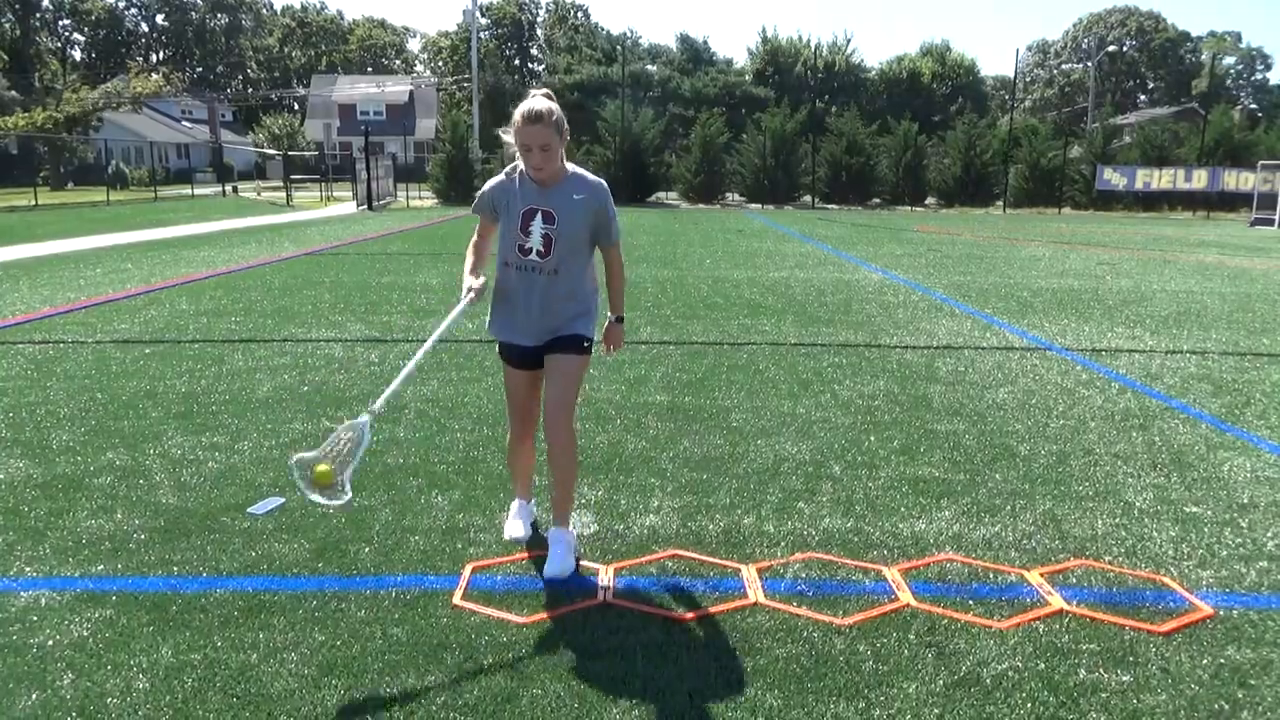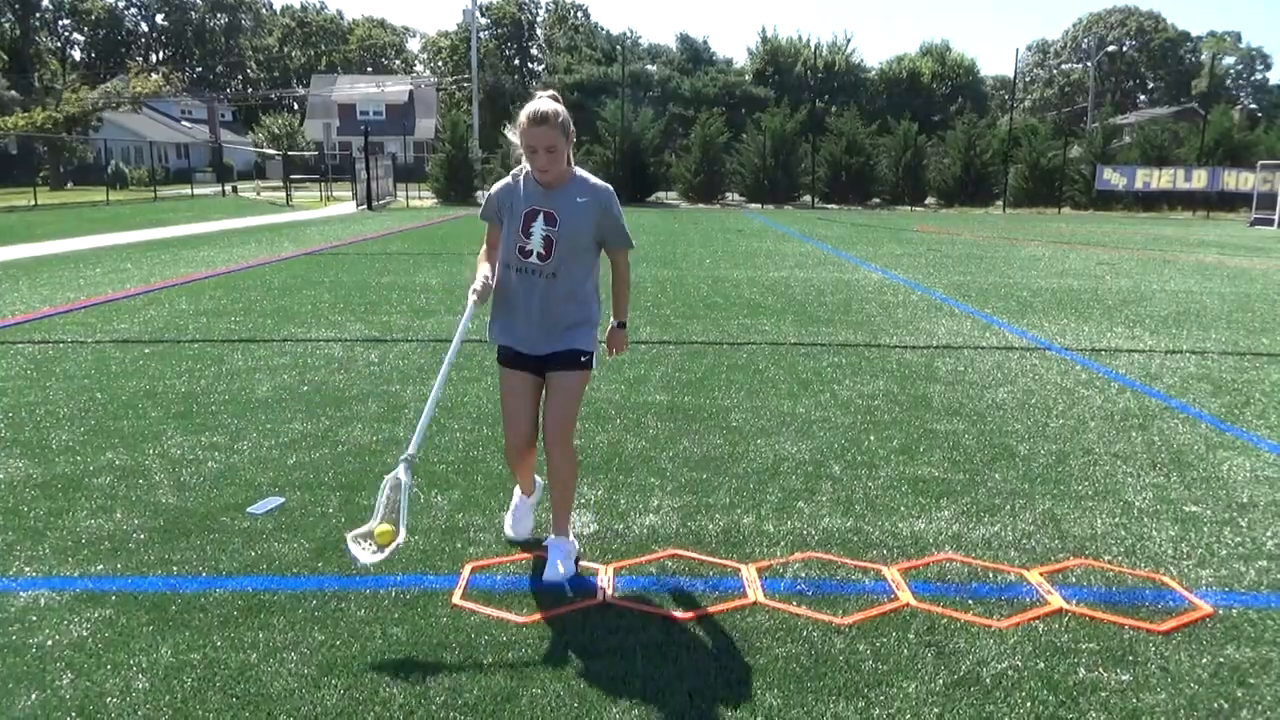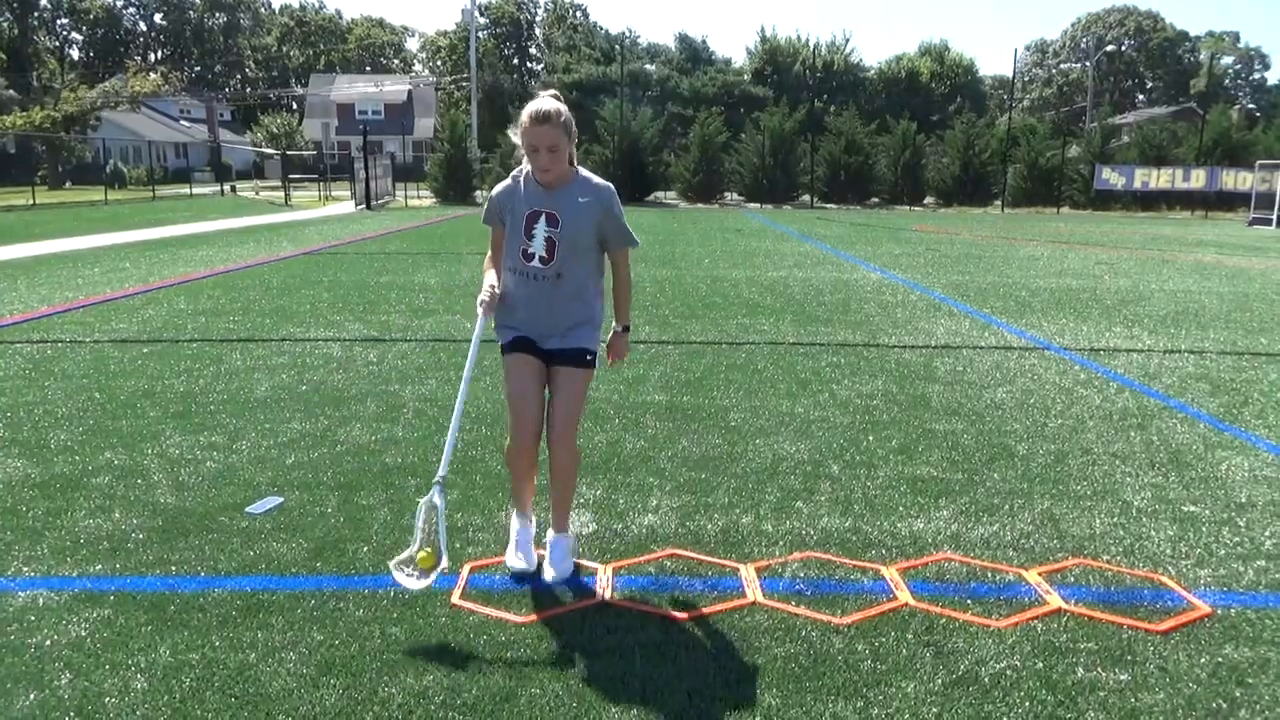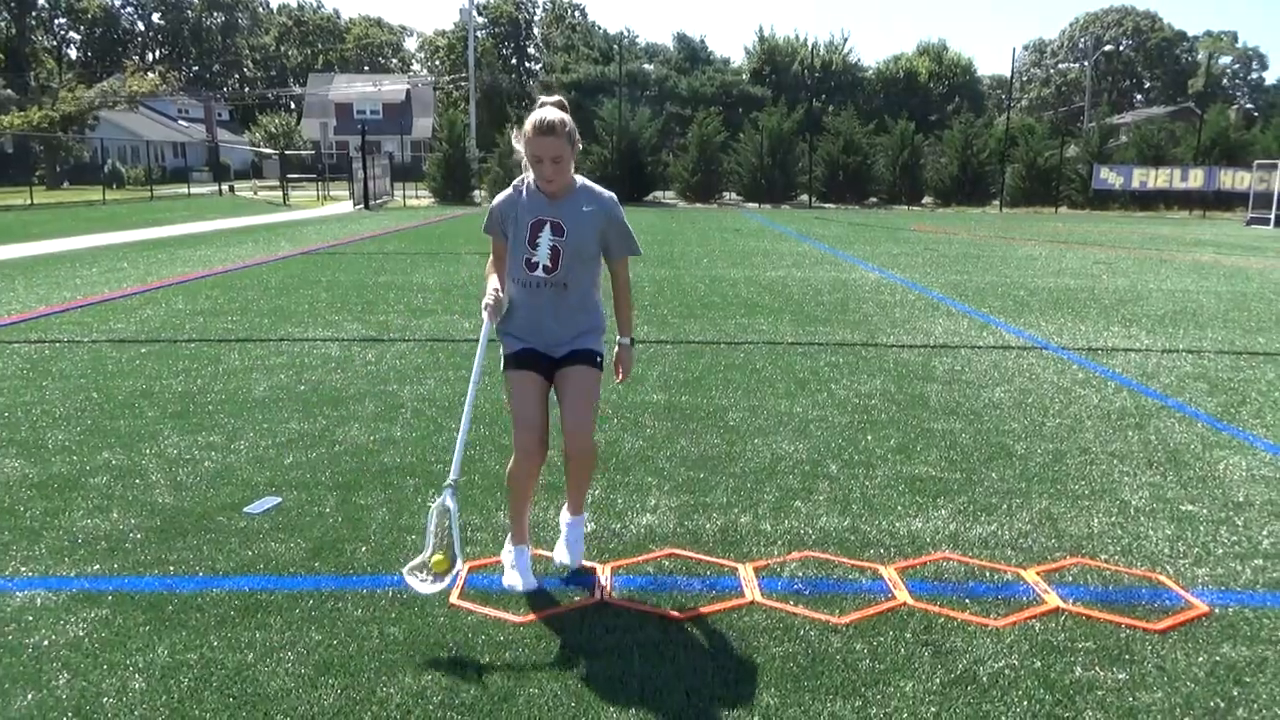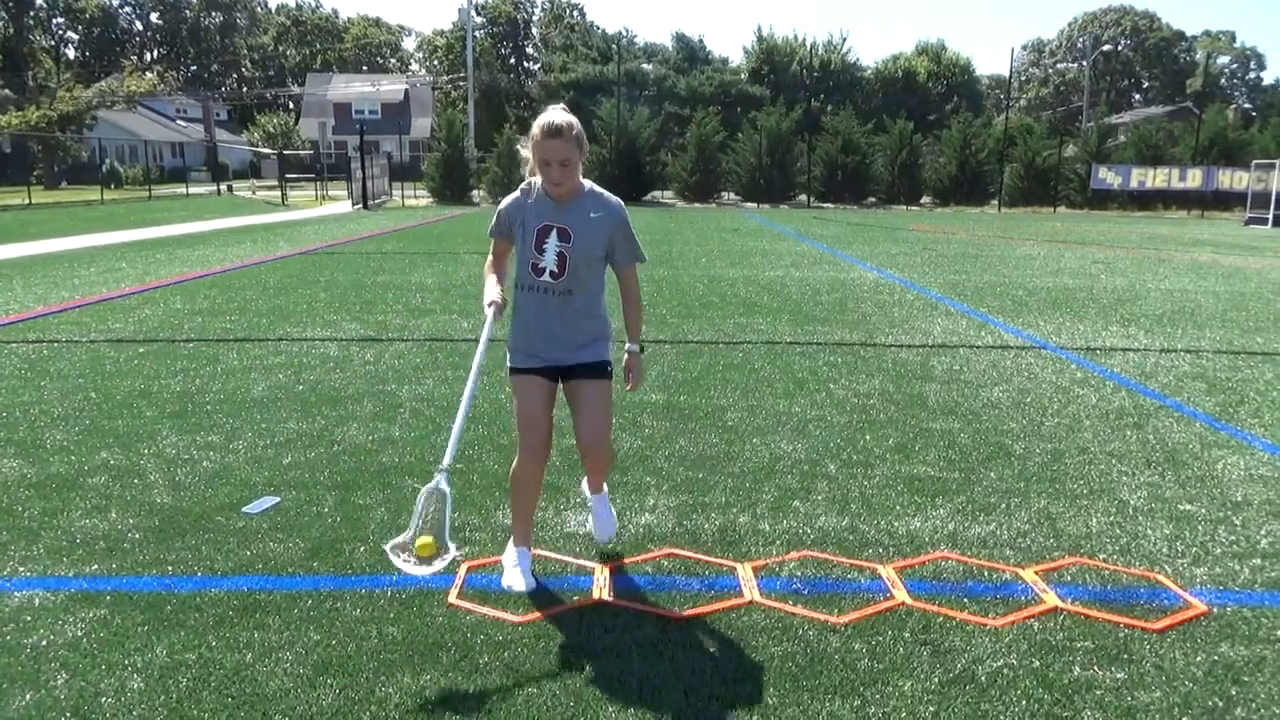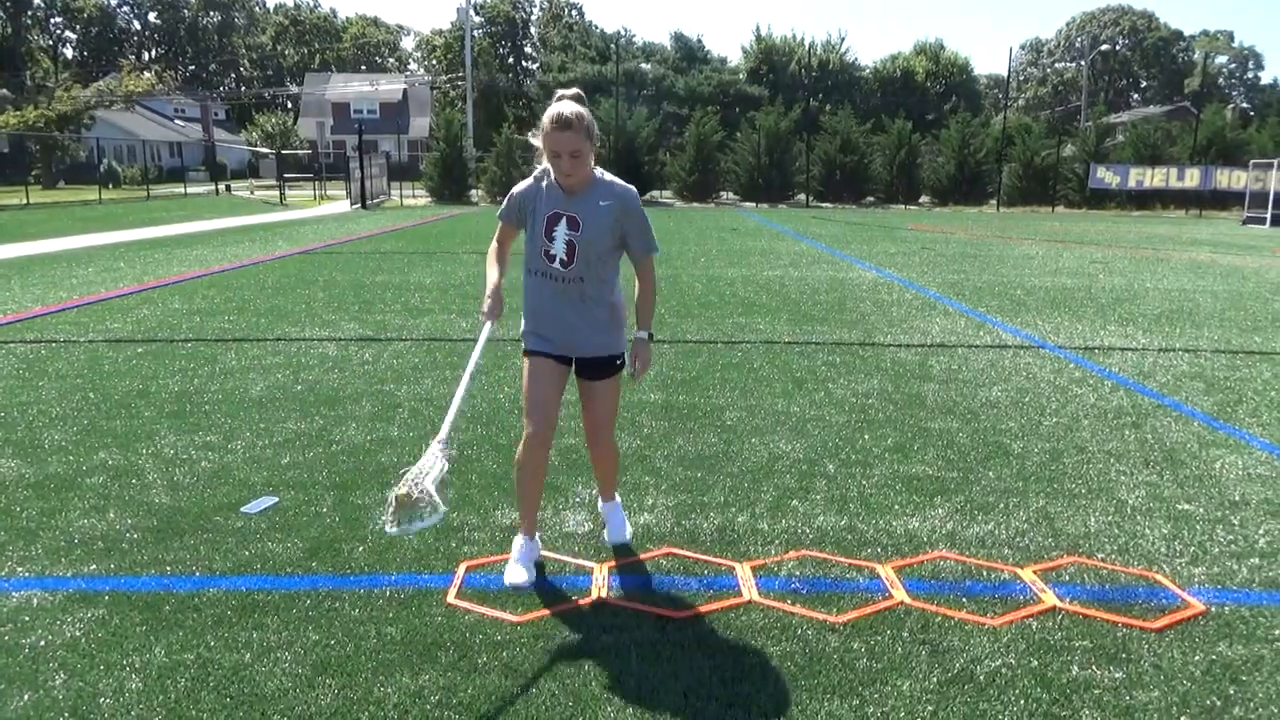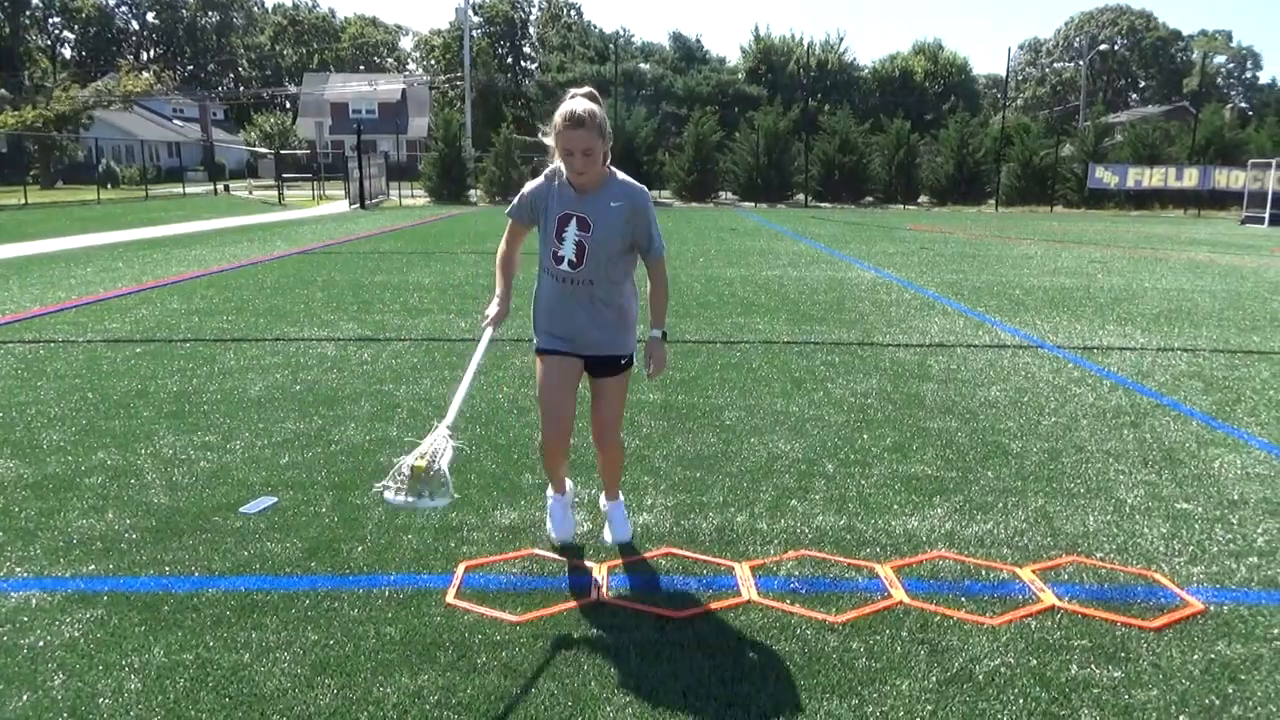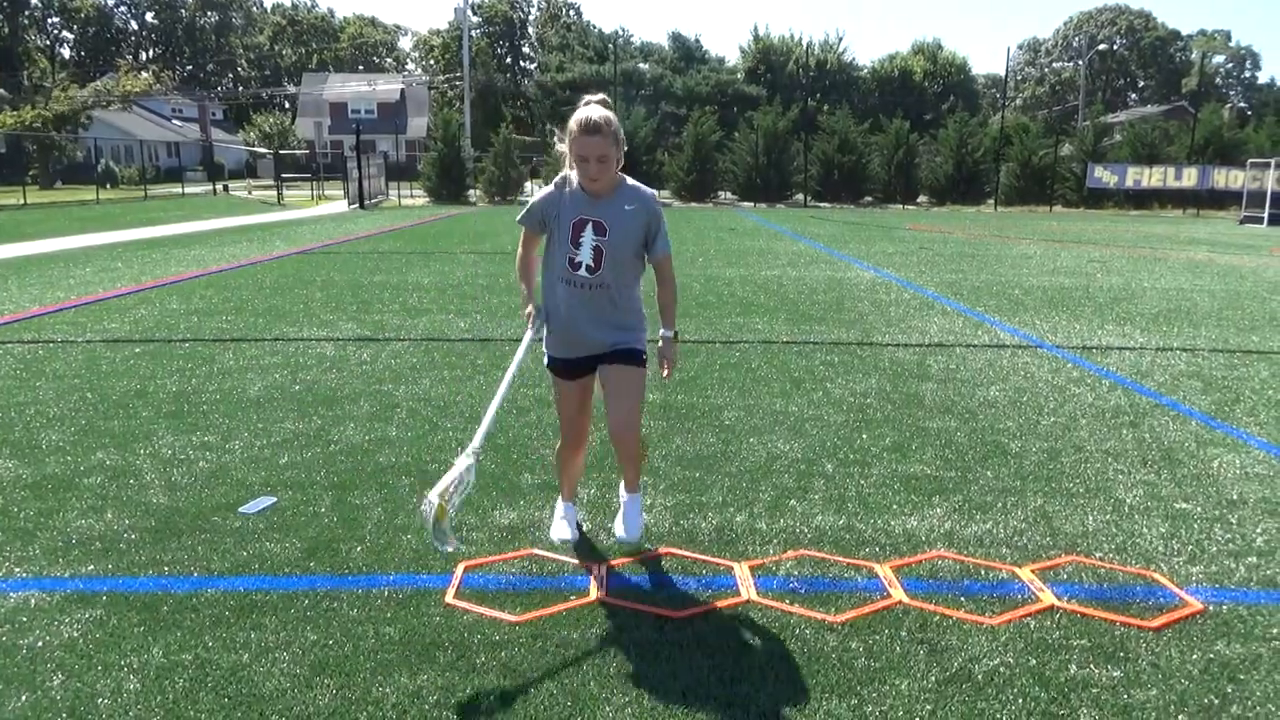
dt=0.1s
person 1, frame 1
left shoulder: (592, 192)
right shoulder: (501, 189)
left elbow: (612, 258)
right elbow: (482, 240)
left wrist: (616, 317)
right wrist: (472, 276)
left hip: (571, 324)
right hip: (515, 326)
left knee: (558, 424)
right knee: (521, 427)
left ankle: (562, 531)
right ankle: (521, 502)
person 1, frame 2
left shoulder: (597, 196)
right shoulder: (505, 193)
left elbow: (619, 263)
right elbow: (491, 249)
left wrist: (619, 323)
right wrist: (484, 277)
left hip: (573, 334)
right hip: (515, 332)
left knee: (557, 438)
right knee: (519, 439)
left ankle: (561, 537)
right ankle: (525, 490)
person 1, frame 3
left shoulder: (599, 196)
right shoulder: (507, 195)
left elbow: (620, 264)
left wrist: (622, 328)
right wrist: (490, 283)
left hip: (576, 332)
right hip: (520, 328)
left knee: (562, 434)
right knee: (524, 436)
left ankle: (560, 534)
right ankle: (521, 518)
person 1, frame 4
left shoulder: (601, 206)
right shoulder: (508, 204)
left elbow: (620, 276)
right elbow: (498, 261)
left wrist: (625, 340)
right wrist: (494, 291)
left hip: (581, 339)
right hip: (523, 340)
left knee: (579, 439)
right knee: (528, 449)
left ankle: (573, 516)
right ankle: (517, 547)
person 1, frame 5
left shoulder: (608, 211)
right shoulder: (515, 207)
left elbow: (628, 283)
right elbow: (497, 260)
left wrist: (635, 348)
right wrist: (493, 290)
left hip: (588, 347)
right hip: (530, 347)
left knee: (596, 448)
right knee: (532, 450)
left ankle: (595, 490)
right ankle: (520, 549)
person 1, frame 6
left shoulder: (621, 199)
right shoulder: (526, 195)
left elbow: (645, 272)
right elbow: (500, 244)
left wrist: (644, 336)
right wrist: (493, 290)
left hip: (602, 338)
right hip: (544, 334)
left knee: (601, 439)
right knee: (536, 435)
left ankle: (610, 503)
right ankle: (526, 541)
person 1, frame 7
left shoulder: (632, 198)
right shoulder: (540, 192)
left elbow: (656, 270)
right elbow: (511, 240)
left wrist: (656, 334)
right wrist: (502, 295)
left hip: (611, 336)
right hip: (555, 333)
left knee: (606, 435)
right knee: (555, 431)
left ankle: (613, 501)
right ankle: (559, 492)
person 1, frame 8
left shoulder: (643, 203)
right shoulder: (550, 200)
left elbow: (664, 271)
right elbow: (527, 251)
left wrist: (669, 334)
right wrist: (529, 298)
left hip: (623, 334)
right hip: (566, 336)
left knee: (625, 433)
right knee: (573, 436)
left ankle: (630, 491)
right ankle: (566, 504)
